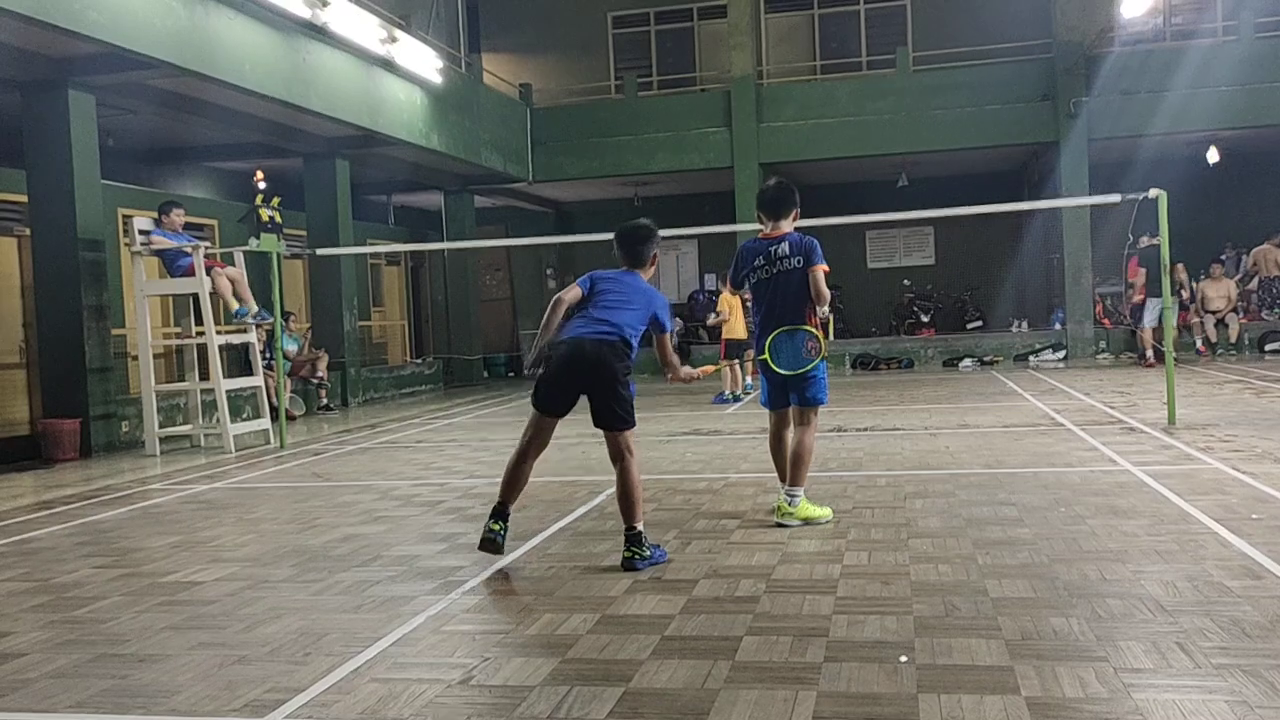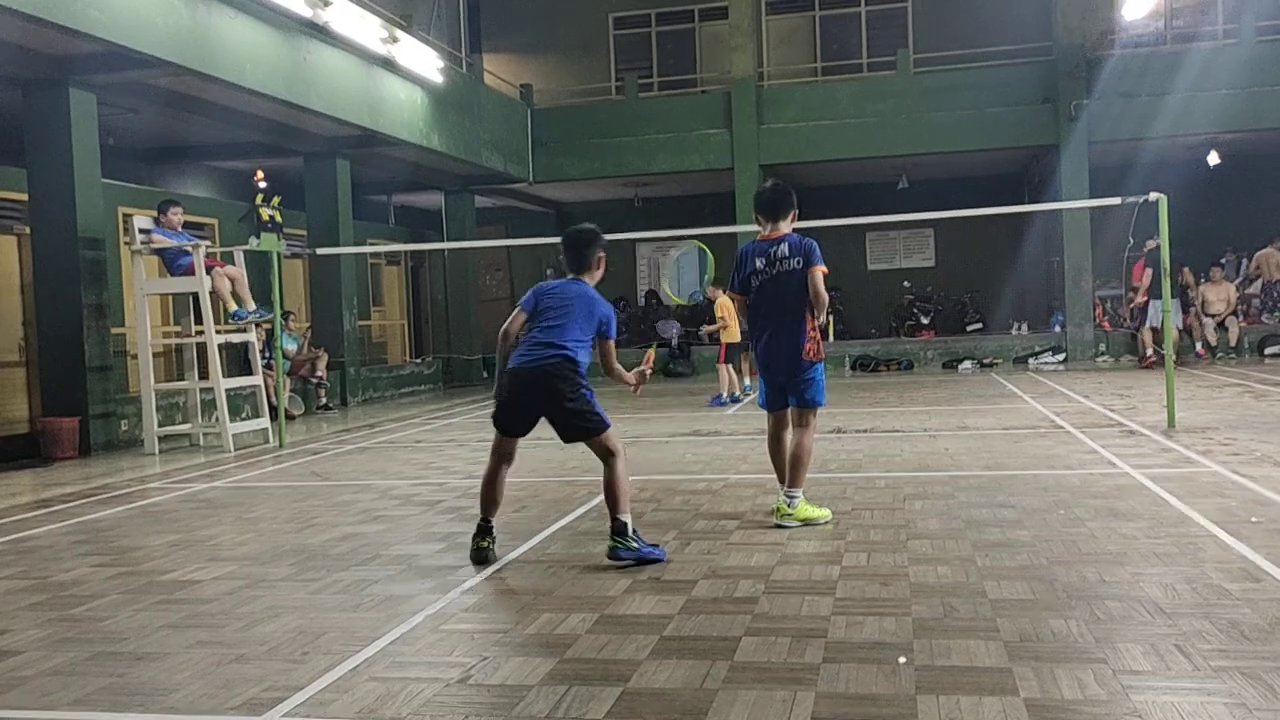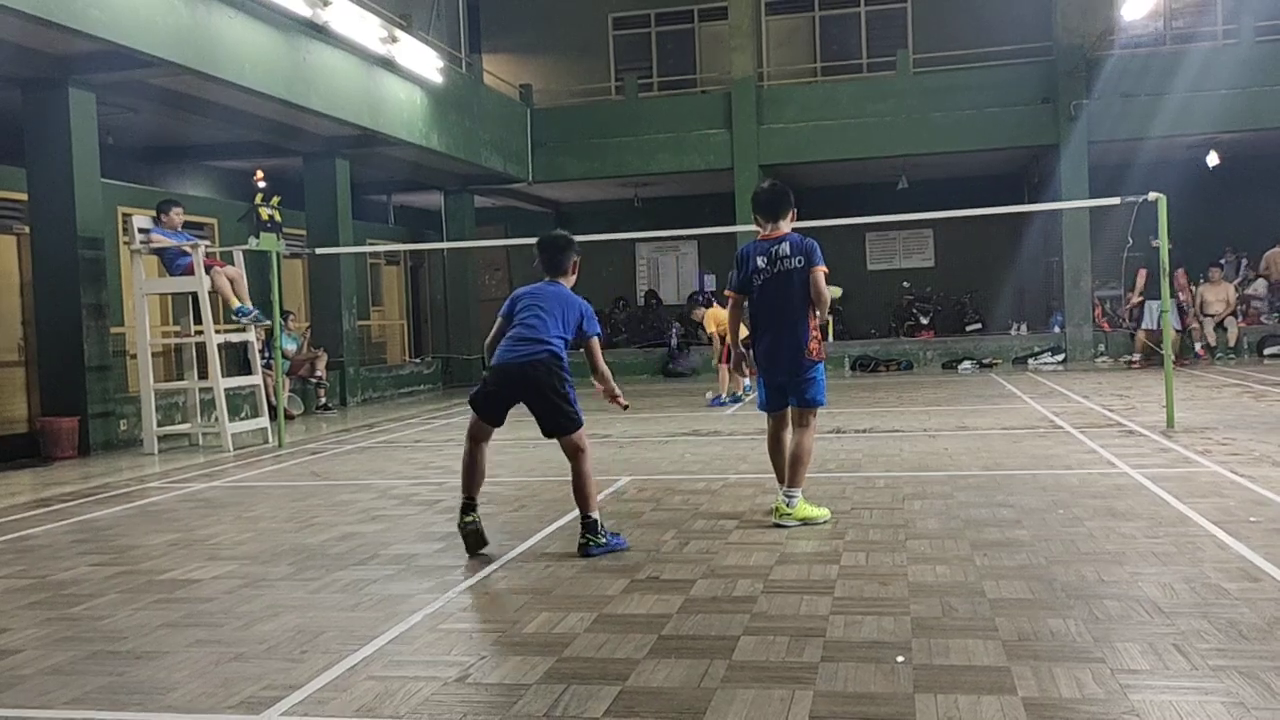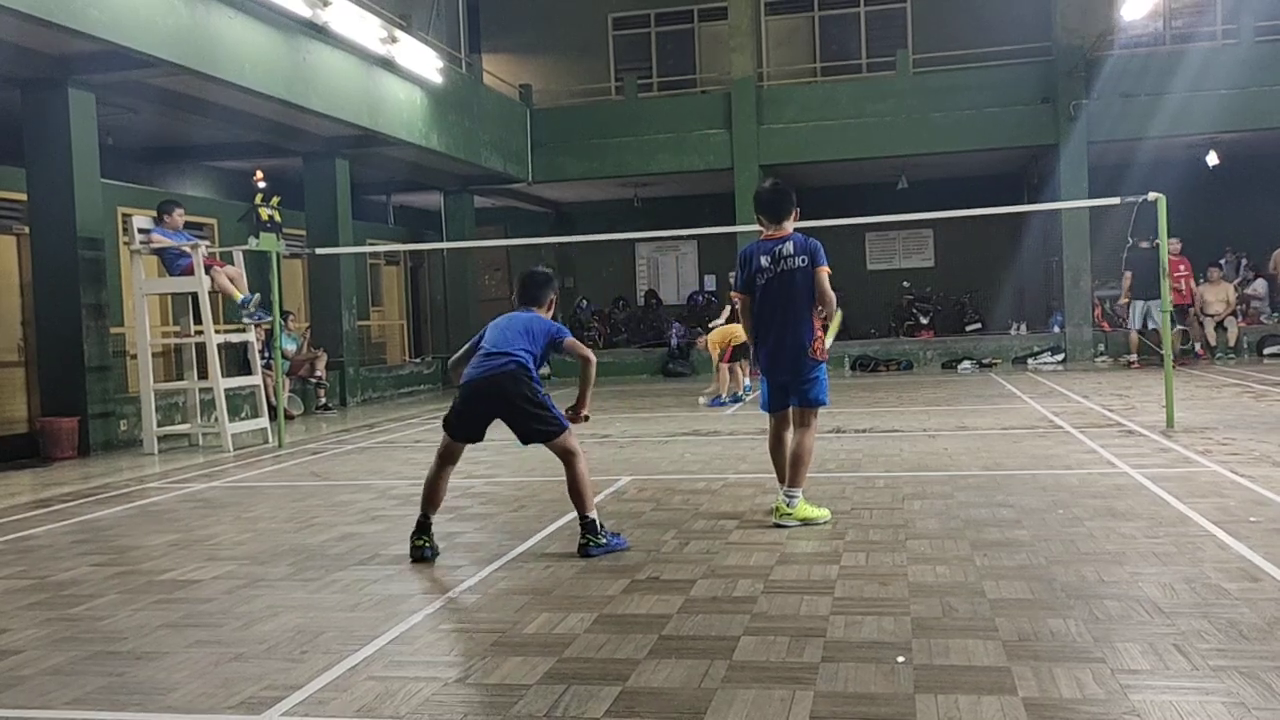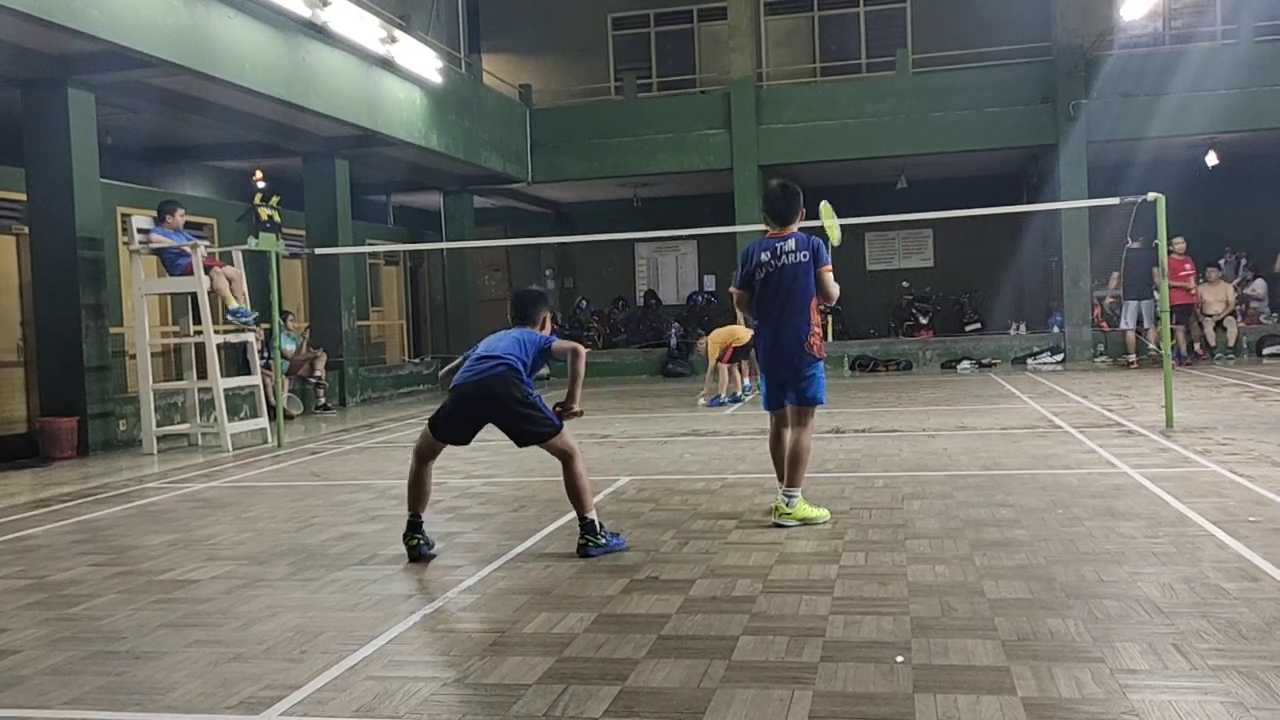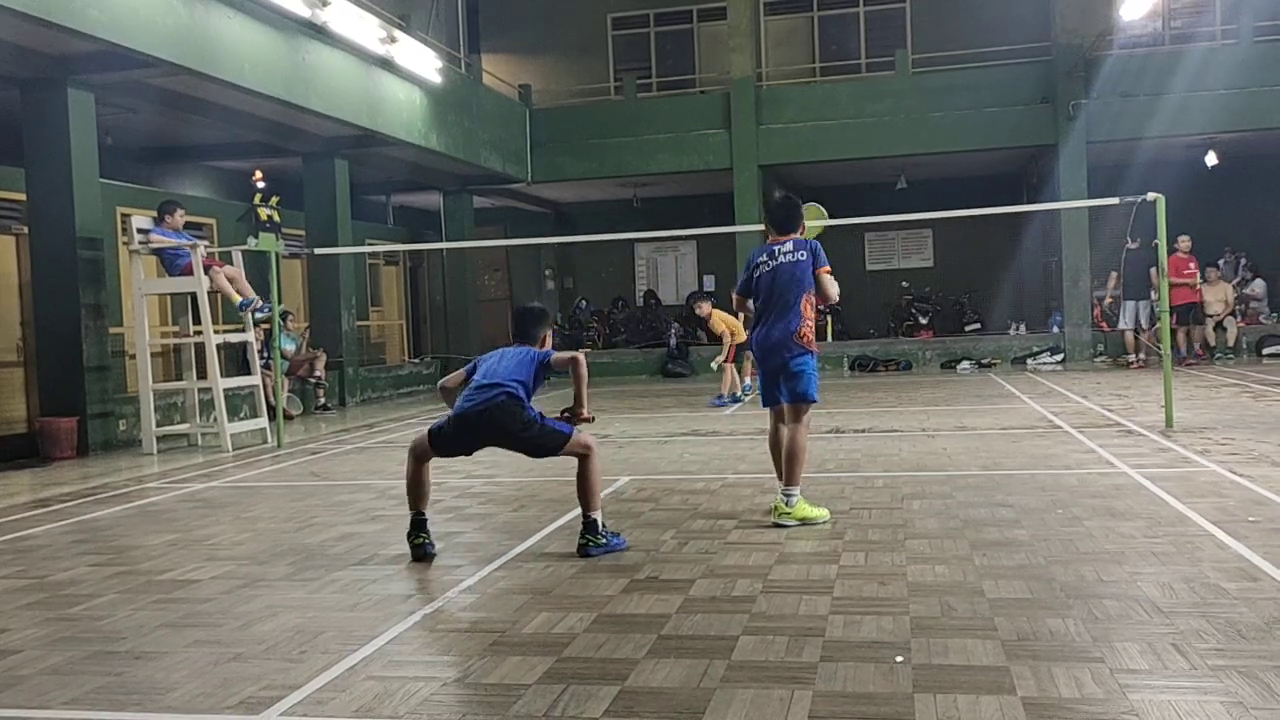
dt=0.3s
person 1, frame 1
left shoulder: (747, 251)
right shoulder: (806, 245)
left elbow: (733, 290)
right elbow: (820, 293)
right wrist: (823, 306)
left hip: (768, 350)
left knee: (779, 421)
right knee: (804, 421)
left ankle: (787, 494)
right ankle: (793, 503)
person 1, frame 2
left shoulder: (746, 254)
right shoulder: (805, 246)
left elbow: (740, 306)
right elbow: (818, 295)
right wrist: (820, 315)
left hip: (766, 352)
right hip: (802, 348)
left knee: (777, 422)
right knee: (803, 423)
left ankle: (787, 496)
right ankle: (792, 503)
person 1, frame 3
left shoulder: (746, 254)
right shoulder: (806, 246)
left elbow: (735, 306)
right elbow: (820, 293)
left wrist: (735, 347)
right wrist: (822, 315)
left hip: (766, 352)
right hip: (803, 348)
left knee: (777, 422)
right knee: (803, 423)
left ankle: (785, 495)
right ankle: (791, 503)
person 1, frame 4
left shoulder: (749, 254)
right shoulder: (810, 246)
left elbow: (744, 308)
right elbow: (825, 295)
left wrist: (755, 343)
right wrist: (829, 314)
left hip: (769, 353)
right hip: (806, 348)
left knee: (779, 423)
right knee: (804, 423)
left ankle: (786, 496)
right ankle: (791, 503)
person 1, frame 5
left shoulder: (753, 251)
right shoulder: (813, 246)
left elbow: (740, 301)
right elbow: (830, 295)
right wrist: (835, 287)
left hip: (768, 348)
right hip: (803, 346)
left knee: (779, 421)
right knee: (802, 422)
left ankle: (785, 496)
right ankle: (791, 503)
person 1, frame 6
left shoulder: (756, 257)
right shoulder: (811, 248)
left elbow: (739, 304)
right elbow: (828, 295)
right wrist: (834, 287)
left hip: (763, 344)
right hip: (796, 341)
left knee: (778, 418)
right knee: (798, 418)
left ankle: (785, 495)
right ankle: (790, 503)
person 2, frame 1
left shoulder: (597, 278)
right shoulder: (657, 300)
left elbow: (561, 300)
right elbow: (668, 360)
left wrist: (539, 348)
right wrist: (685, 374)
left hip: (568, 352)
right hip: (610, 360)
left knee: (531, 443)
right knee: (624, 457)
left ankle: (497, 523)
right ankle: (636, 544)
person 2, frame 2
left shoulder: (542, 291)
right shoulder: (602, 308)
left elbow: (507, 332)
right elbow: (610, 368)
left wrist: (502, 380)
right wrist: (632, 378)
left hip: (520, 375)
right hip: (563, 378)
left knee: (501, 457)
right knee: (613, 454)
left ankle: (484, 536)
right ankle: (623, 536)
person 2, frame 3
left shoulder: (519, 295)
right shoulder: (580, 307)
left elbow: (490, 344)
right elbow: (598, 368)
right wrist: (614, 394)
left hip: (503, 369)
right hip: (546, 372)
left knee: (476, 440)
right knee: (578, 453)
left ankle: (469, 517)
right ankle: (592, 533)
person 2, frame 4
left shoulder: (496, 324)
right shoulder: (550, 327)
left elbow: (454, 364)
right elbow: (587, 358)
right wrist: (581, 405)
left hip: (474, 385)
right hip: (514, 383)
left knee: (445, 459)
right knee: (571, 453)
left ankle: (422, 536)
right ankle: (592, 533)
person 2, frame 5
left shoulder: (491, 339)
right shoulder: (540, 339)
left elbow: (445, 375)
right elbow: (577, 350)
right wrist: (573, 400)
left hip: (464, 391)
right hip: (505, 387)
left knee: (423, 453)
right knee: (569, 452)
left ankle: (415, 535)
right ankle: (592, 534)
person 2, frame 6
left shoulder: (488, 357)
right shoulder: (540, 355)
left elbow: (445, 386)
right elbow: (576, 359)
right wrist: (580, 407)
left hip: (466, 416)
right hip: (509, 414)
left knee: (417, 452)
right knee: (587, 448)
left ankle: (418, 534)
right ankle: (593, 532)
